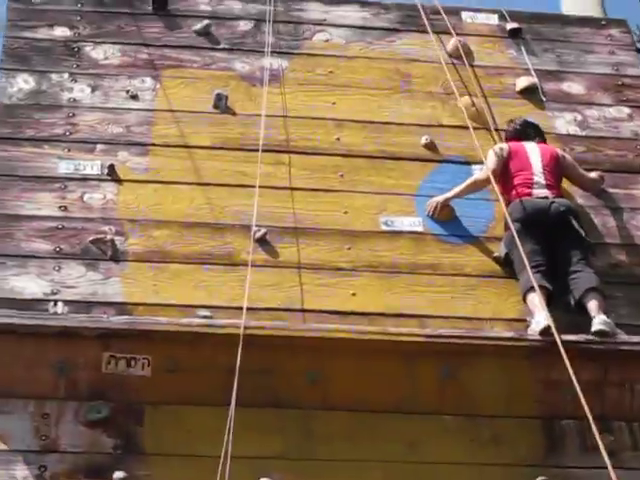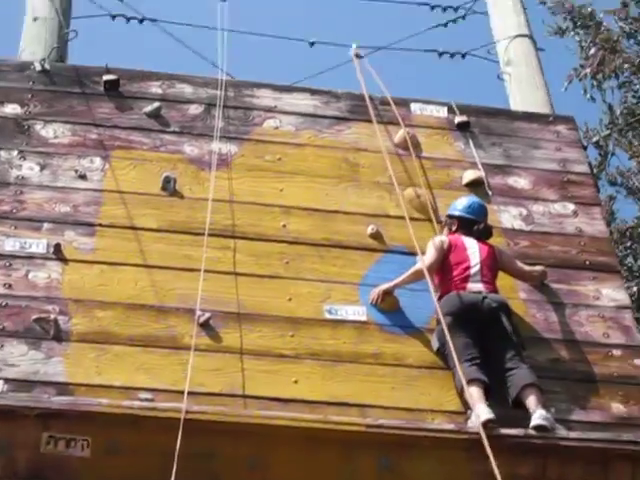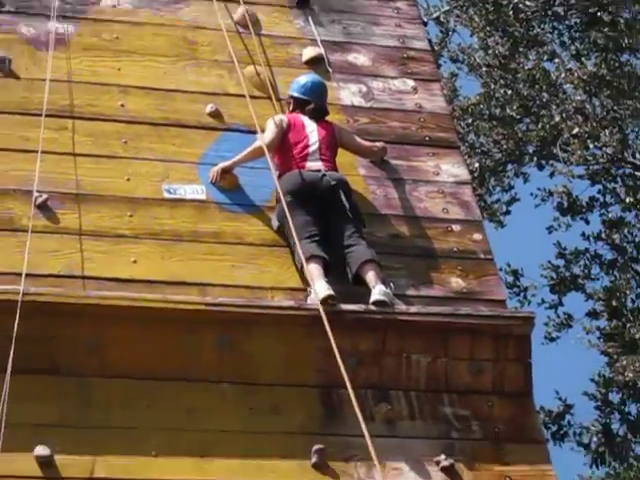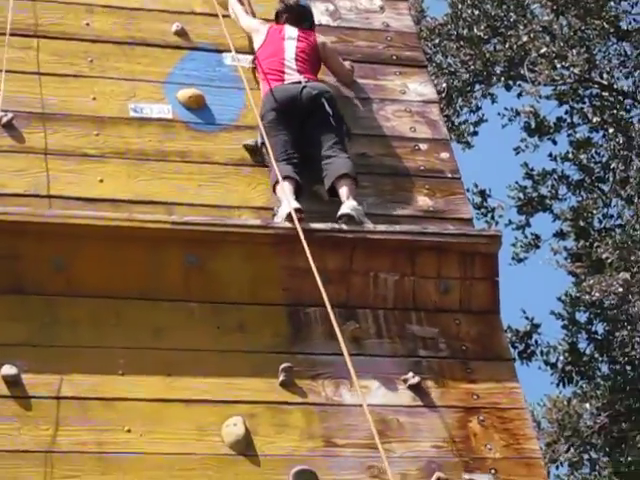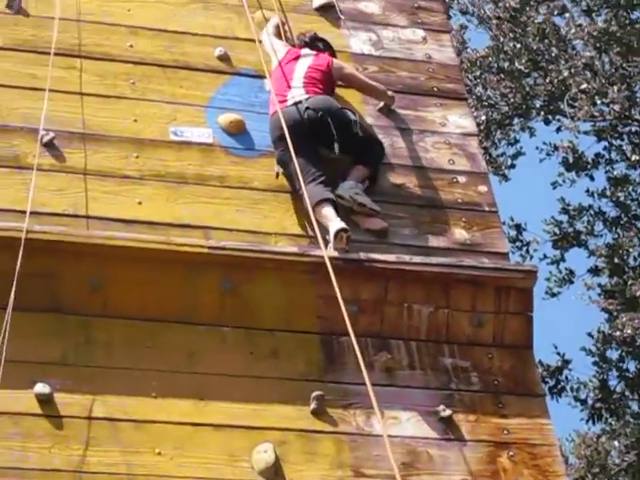
dt=1s
person 1, frame 1
left shoulder: (502, 149)
right shoulder: (555, 152)
left elbow: (485, 177)
right elbow: (591, 184)
left wrist: (447, 196)
right wrist: (597, 177)
left hip: (524, 209)
right hip: (560, 209)
left knee: (532, 268)
right knee: (578, 265)
left ankle: (540, 316)
right ankle: (599, 315)
person 1, frame 2
left shoulder: (442, 241)
right shoulder: (493, 250)
left elbow: (426, 267)
right elbow: (532, 275)
left wrist: (391, 285)
right wrist: (540, 272)
left hip: (457, 304)
right hip: (494, 305)
left knee: (466, 361)
right knee: (512, 361)
left ankle: (480, 407)
right ankle: (537, 410)
person 1, frame 3
left shoulder: (281, 121)
right shoulder: (333, 129)
left elbow: (265, 145)
right elbow: (373, 151)
left wrist: (230, 163)
right wrist: (380, 148)
left hip: (297, 183)
right hip: (334, 183)
left knee: (306, 238)
right knee: (352, 237)
left ankle: (320, 285)
right ankle: (378, 286)
person 1, frame 4
left shoulder: (262, 30)
right shoulder: (318, 40)
right elbow: (347, 77)
right wrist: (349, 67)
left hip: (277, 97)
right hip: (315, 93)
left knee: (284, 159)
right knee: (333, 152)
left ankle: (289, 201)
right ankle: (349, 201)
person 1, frame 5
left shoulder: (282, 51)
right shoulder: (333, 63)
left elbow: (267, 35)
right elbow: (378, 92)
left wrist: (274, 21)
right wrist: (388, 98)
left hip: (282, 119)
right hip: (320, 108)
left knee: (311, 181)
right knee: (373, 149)
left ankle: (333, 222)
right ankle: (351, 184)
